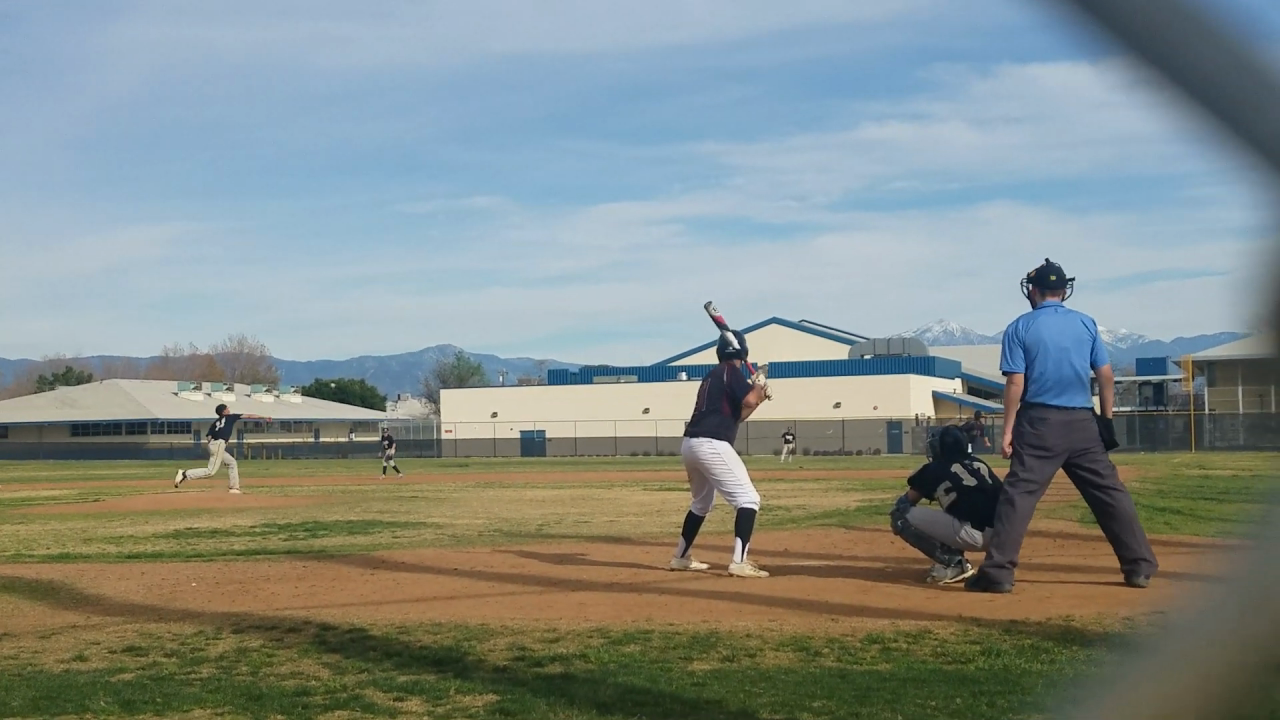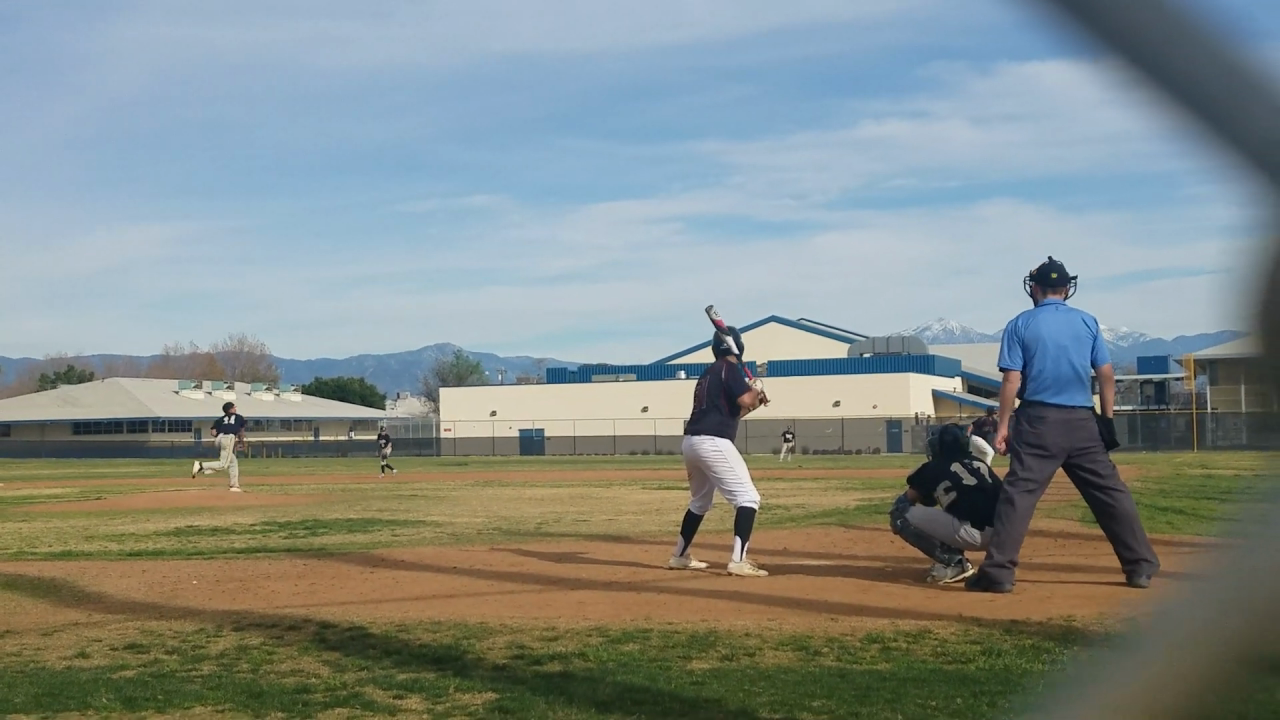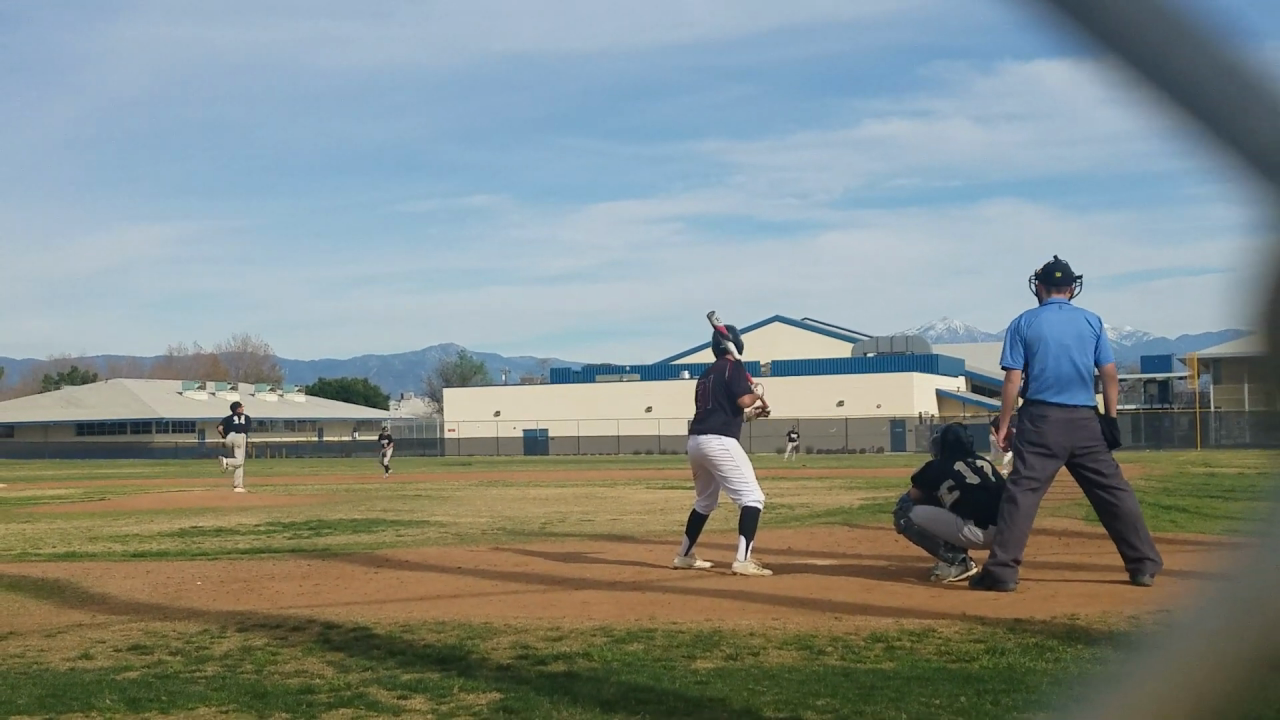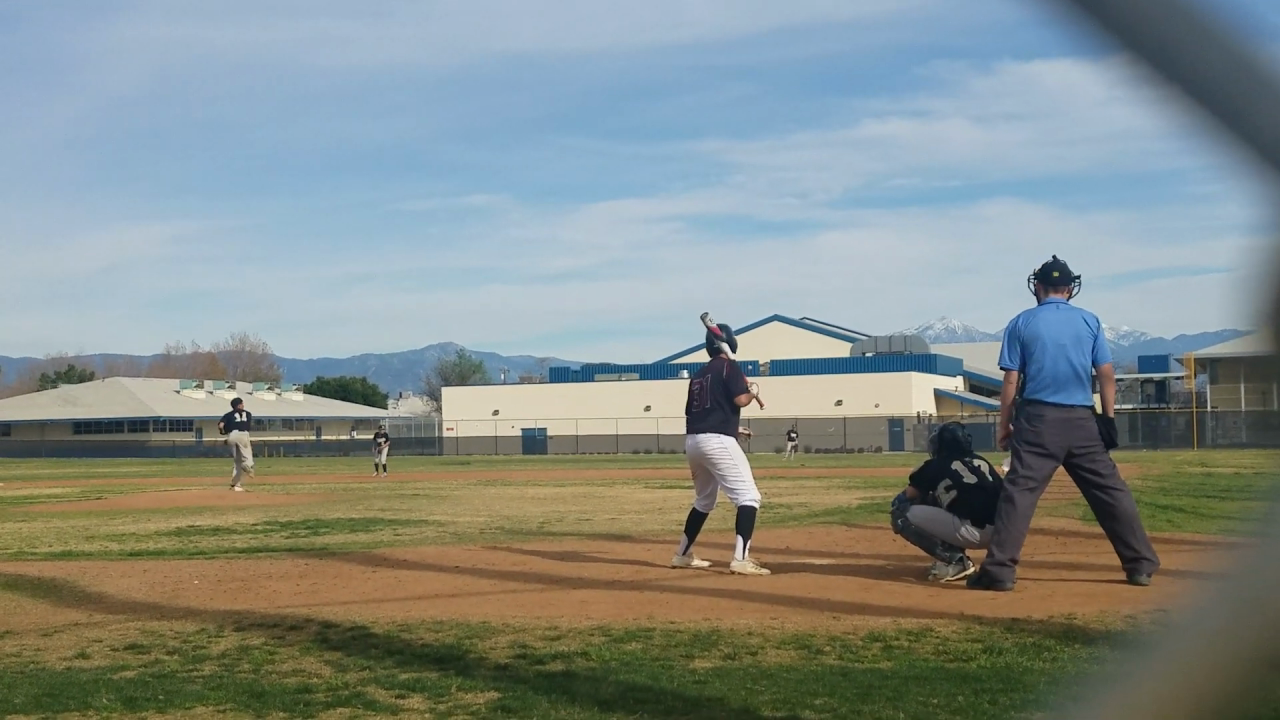
dt=0.1s
person 1, frame 1
left shoulder: (1020, 327)
right shoulder: (1086, 323)
left elbow: (1016, 384)
right elbow: (1106, 375)
left wrist: (1008, 429)
right wrist: (1107, 419)
left hip: (1039, 422)
right hip: (1083, 421)
left knee: (1019, 494)
right knee: (1109, 492)
left ankle: (997, 572)
right ankle: (1140, 567)
person 1, frame 2
left shoulder: (1020, 324)
right shoulder: (1088, 322)
left elbow: (1013, 381)
right elbow: (1106, 374)
left wrist: (1003, 426)
right wrist: (1107, 419)
left hip: (1038, 420)
right hip: (1082, 420)
left knee: (1019, 493)
right knee: (1110, 492)
left ankle: (998, 572)
right ankle: (1141, 567)
person 1, frame 3
left shoulder: (1023, 323)
right shoulder: (1092, 321)
left elbow: (1013, 379)
right elbow: (1109, 374)
left wrist: (1004, 425)
right wrist: (1111, 418)
left hip: (1041, 419)
right hip: (1085, 420)
left knee: (1022, 492)
right knee: (1113, 491)
left ankle: (1001, 571)
right ankle: (1144, 566)
person 1, frame 4
left shoulder: (1021, 323)
right shoulder: (1089, 321)
left elbow: (1012, 380)
right elbow: (1106, 374)
left wrist: (1004, 424)
right wrist: (1108, 418)
left hip: (1037, 419)
right hip: (1082, 420)
left knee: (1019, 491)
right knee: (1110, 491)
left ankle: (999, 570)
right ankle: (1141, 565)
person 2, frame 1
left shoulder: (712, 375)
right shoulder: (731, 371)
left elbow: (734, 415)
right elbow: (749, 401)
left wrist: (759, 395)
right wrist: (759, 387)
left hip: (690, 445)
right hip: (712, 446)
left knee: (701, 504)
right knee: (748, 499)
left ankle: (681, 557)
right ankle: (739, 562)
person 2, frame 2
left shoulder: (708, 373)
right shoulder: (730, 368)
right elbow: (744, 400)
left wrist: (755, 403)
right wrist: (756, 390)
left hip: (691, 443)
right hip: (713, 443)
left knee: (700, 502)
right knee: (748, 498)
left ankle: (680, 556)
right ankle: (738, 560)
person 2, frame 3
left shoulder: (706, 374)
right shoulder: (733, 367)
right elbow: (744, 401)
left wrist: (752, 414)
right wrist: (757, 393)
left hip: (695, 443)
right hip: (719, 443)
left knee: (705, 502)
right knee: (752, 497)
left ankle: (685, 555)
right ankle: (743, 559)
person 2, frame 4
left shoulder: (698, 375)
right shoulder: (729, 366)
right elbow: (741, 400)
right wrist: (753, 392)
left hip: (693, 441)
right hip: (718, 441)
left knee: (704, 501)
right knee: (748, 496)
left ankle: (683, 554)
right ankle: (741, 558)
person 3, frame 1
left shoulder: (934, 469)
right shoulder: (980, 464)
left elbow: (903, 504)
left hip: (972, 534)
left knee: (900, 515)
left ankle: (952, 563)
person 3, frame 2
left shoulder: (934, 468)
right shoulder: (980, 464)
left elbow: (902, 503)
left hip: (972, 534)
left knee: (899, 515)
left ankle: (952, 562)
person 3, frame 3
left shoulder: (937, 467)
right shoulder: (984, 463)
left elbow: (905, 503)
left hip: (976, 532)
left knee: (903, 514)
left ankle: (955, 561)
person 3, frame 4
left shoulder: (935, 466)
right shoulder: (981, 462)
left elbow: (900, 502)
left hip: (974, 532)
left knee: (900, 514)
left ankle: (953, 560)
